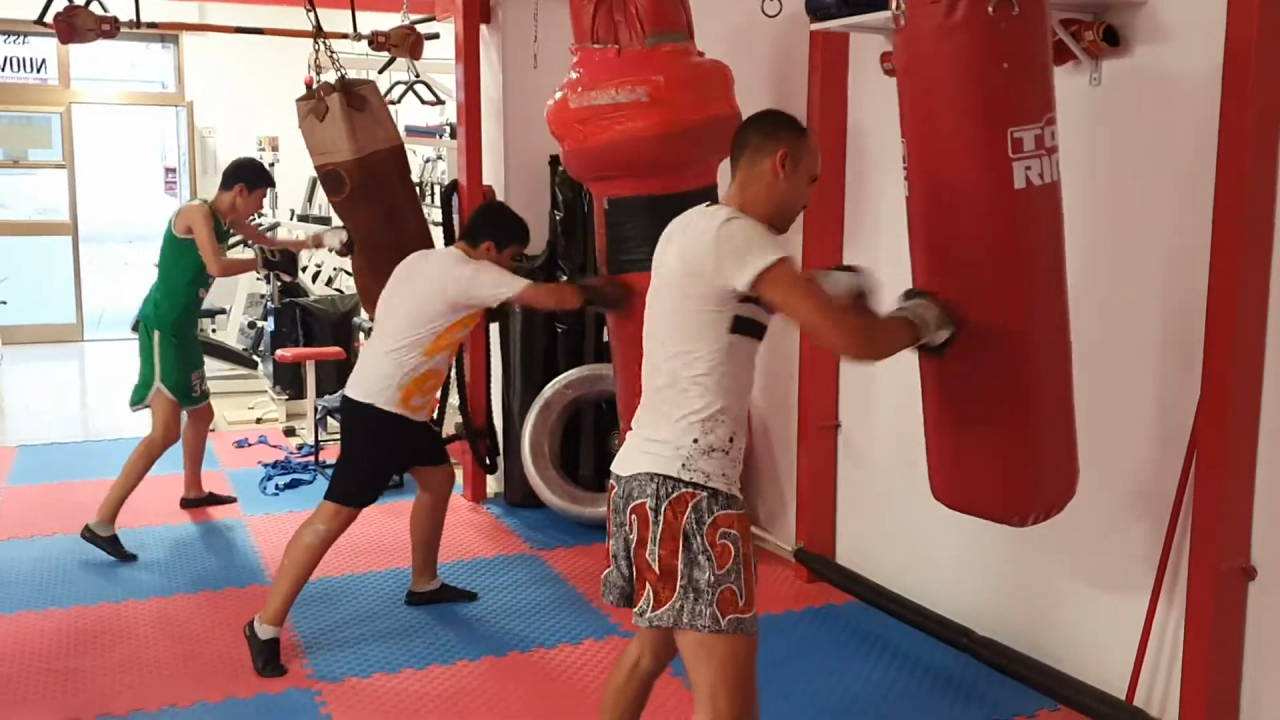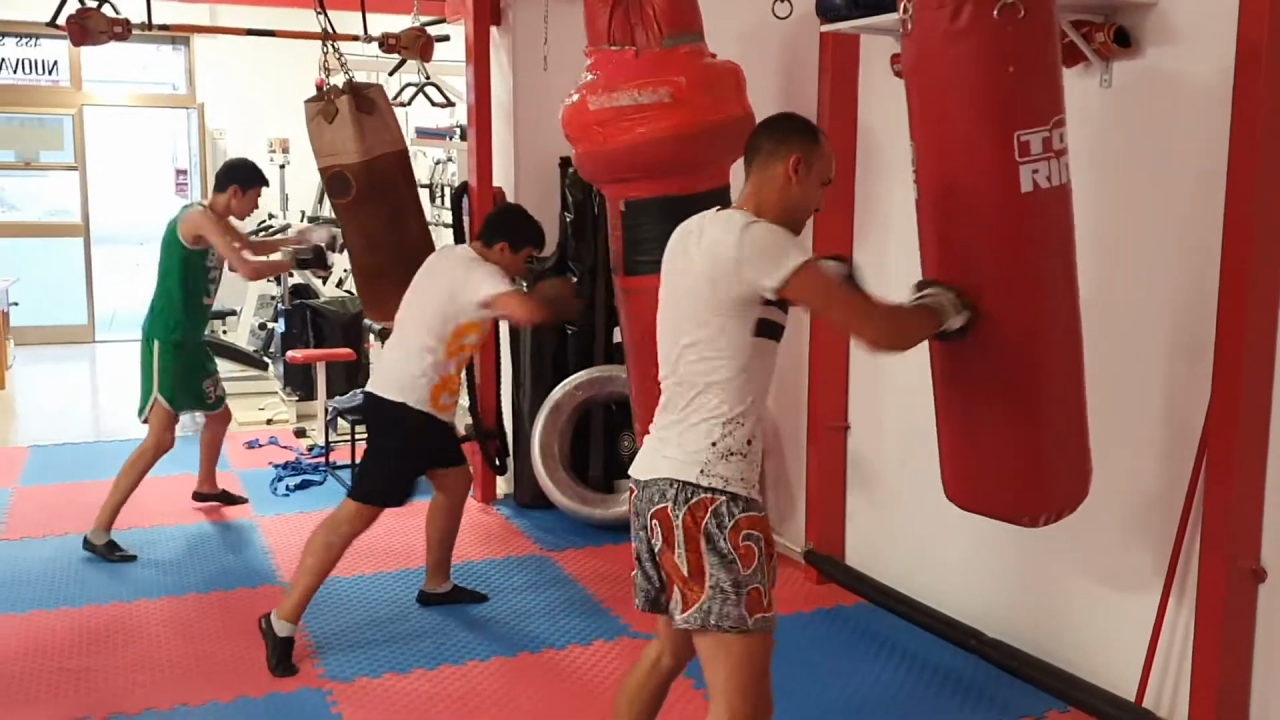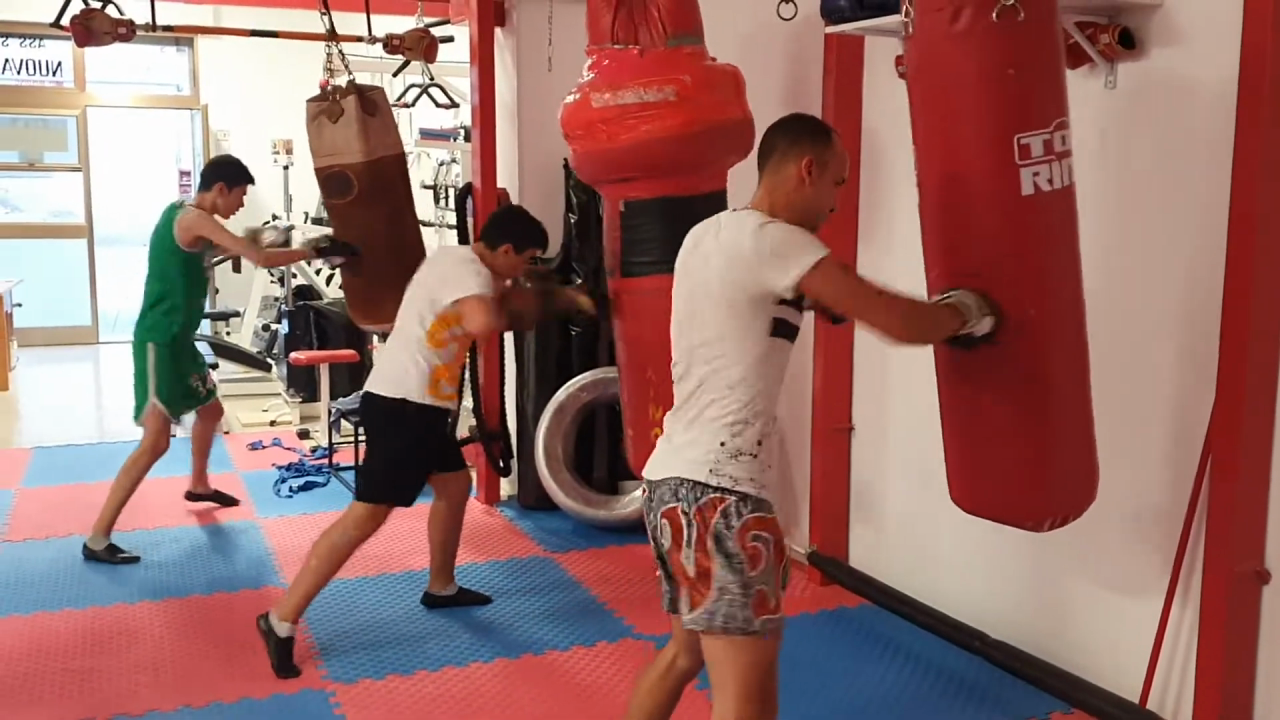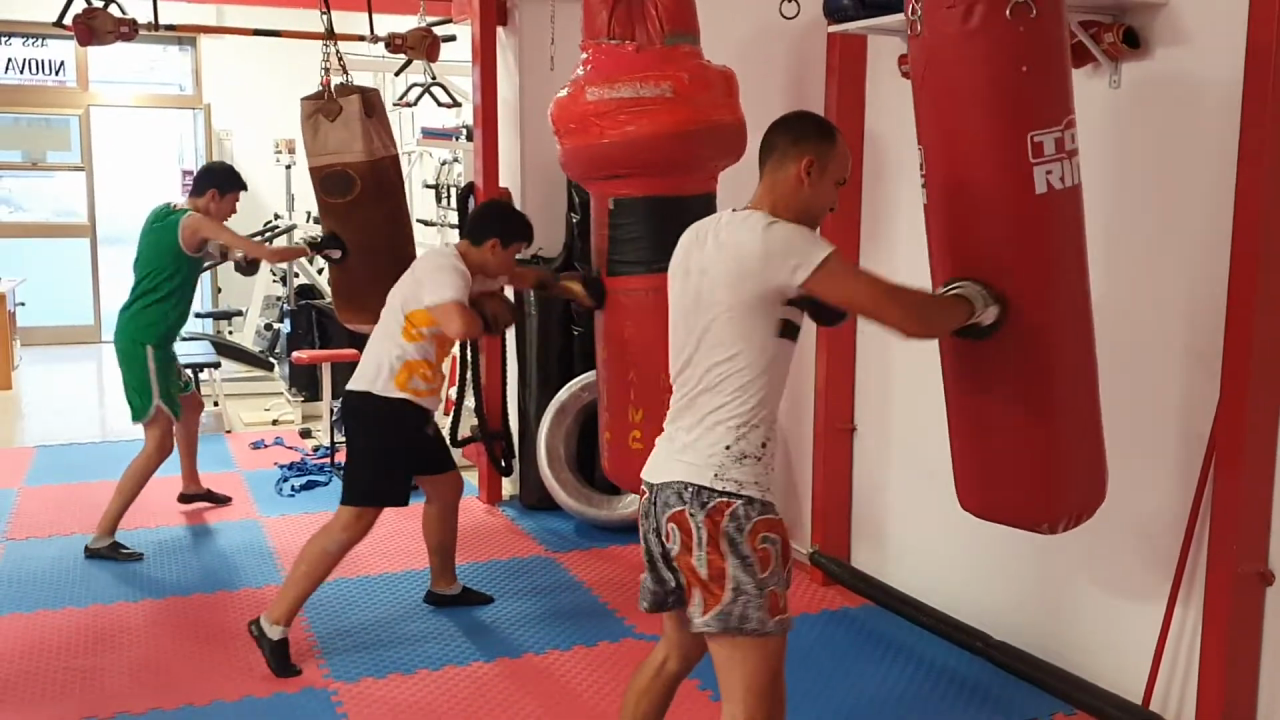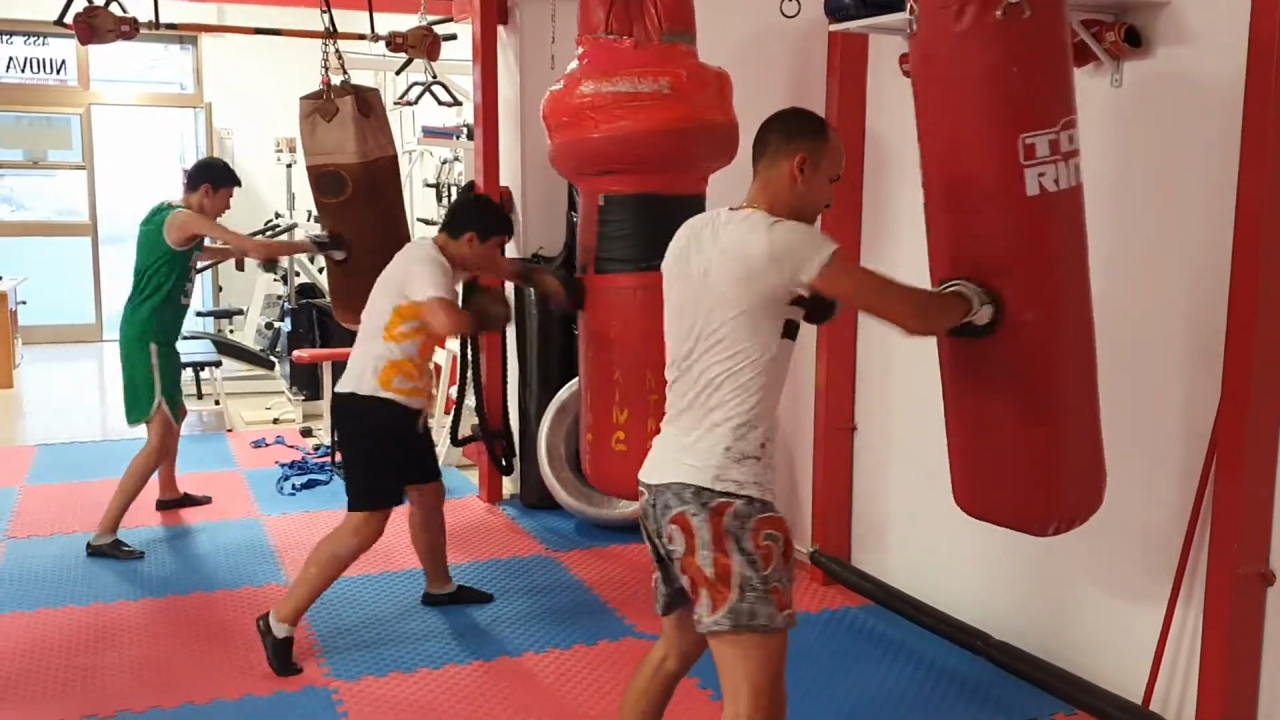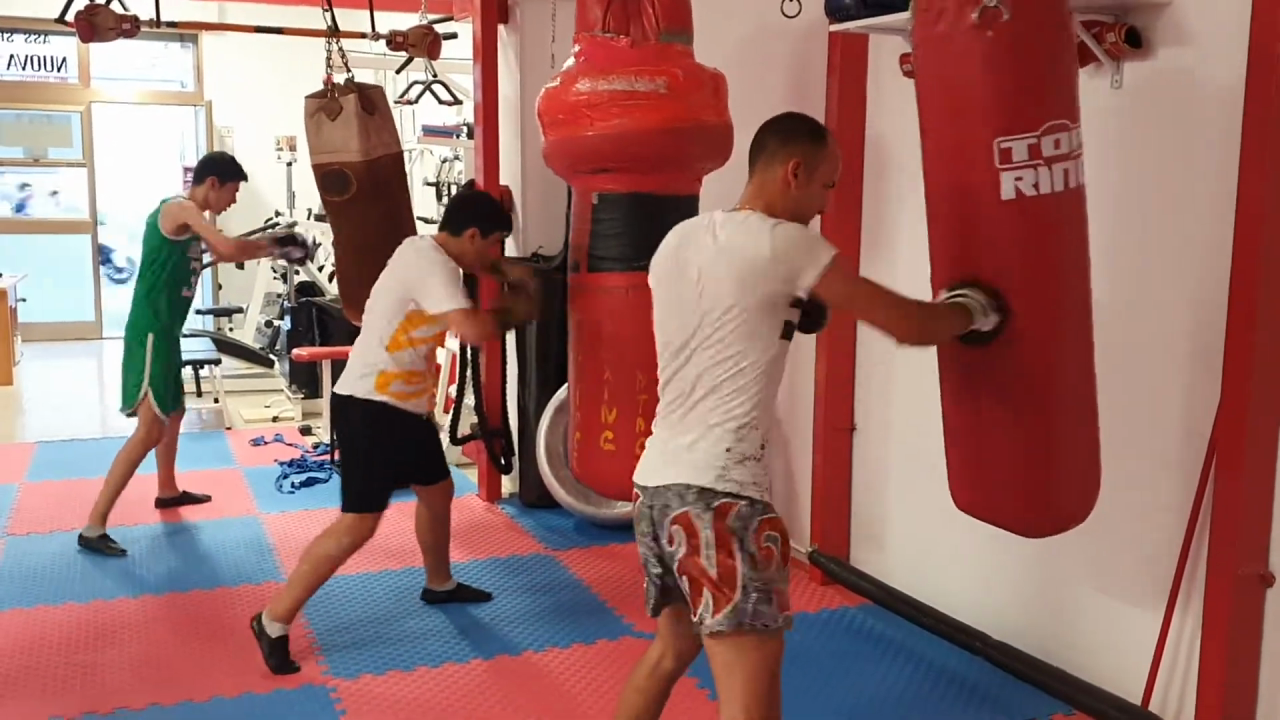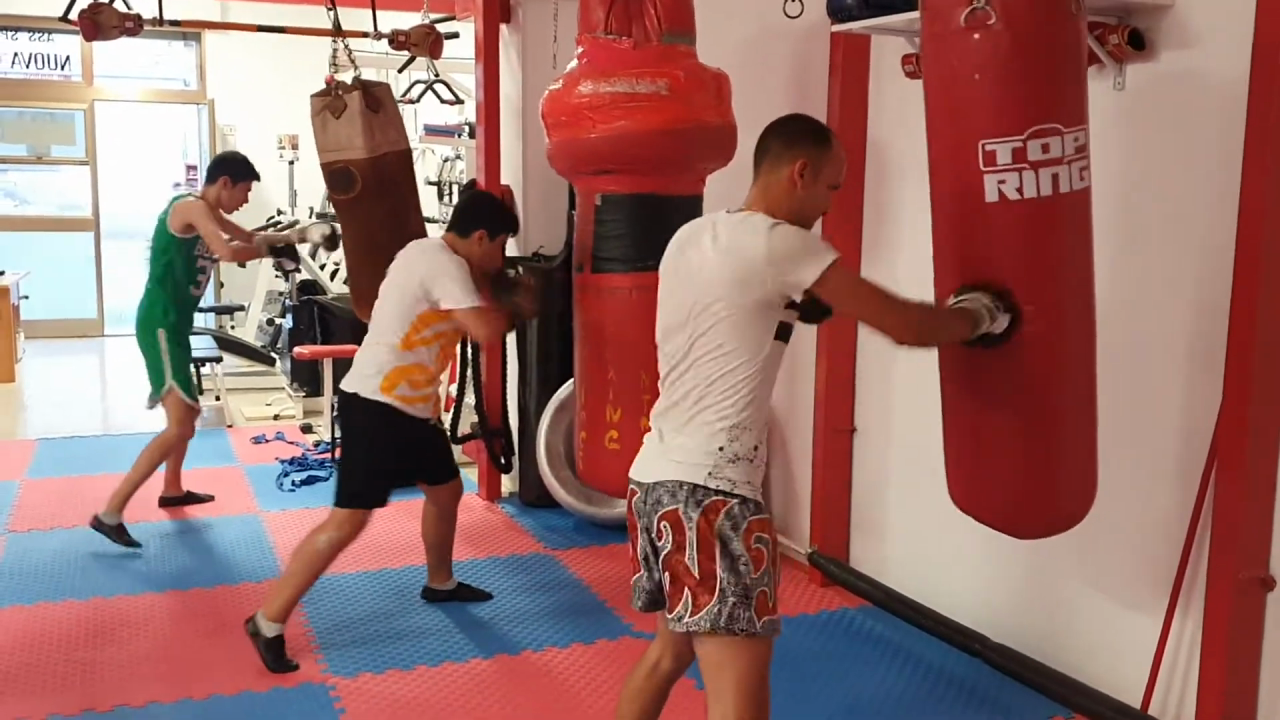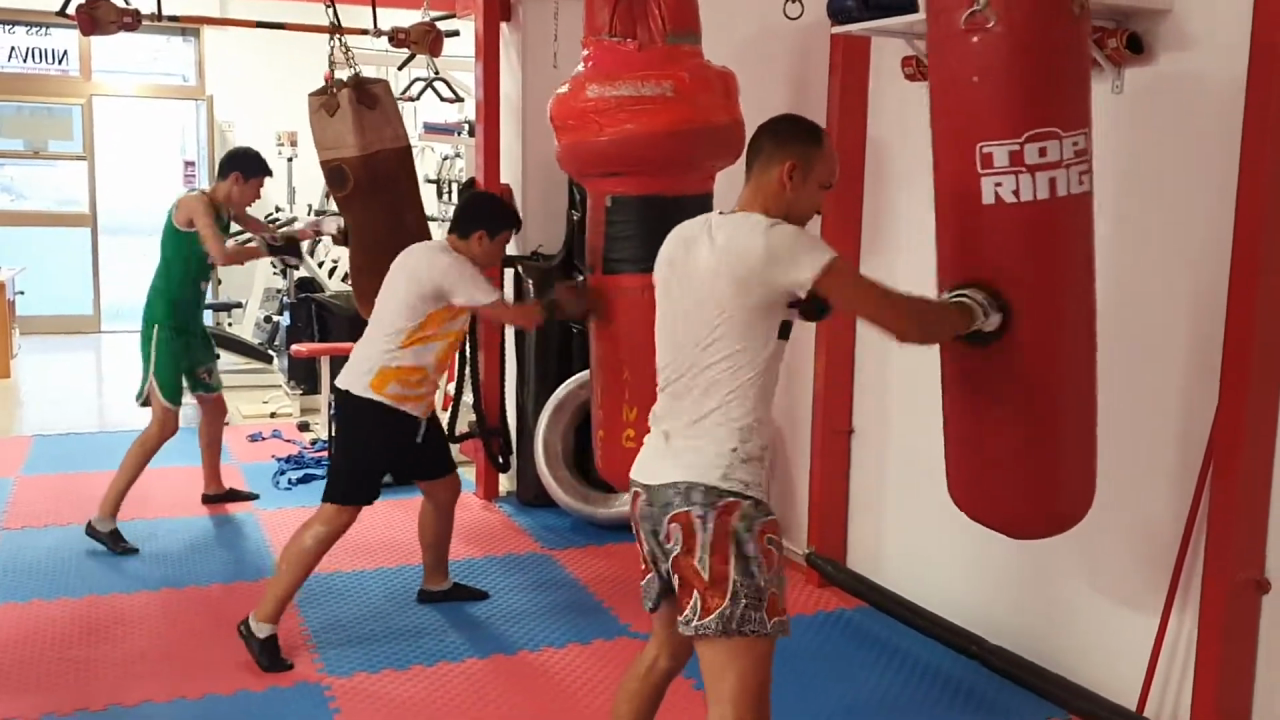
dt=0.3s
person 1, frame 1
left shoulder: (688, 228)
right shoulder: (739, 236)
right elbow: (855, 341)
left wrist: (825, 294)
right wrist: (925, 316)
left hip: (642, 471)
right hip: (687, 484)
left knee: (654, 642)
person 1, frame 2
left shoulder: (691, 232)
right shoulder: (755, 242)
right elbow: (881, 332)
left wrist: (823, 282)
right wrist: (942, 306)
left hip: (660, 475)
right hip: (707, 488)
left knee: (671, 645)
person 1, frame 3
left shoulder: (707, 236)
right shoulder: (769, 242)
right elbow: (896, 320)
right wrist: (969, 312)
left hip: (678, 474)
right hip: (719, 487)
left knee: (688, 649)
person 1, frame 4
left shoulder: (699, 237)
right shoulder: (776, 242)
right elbow: (906, 316)
left wrist: (823, 293)
right wrist: (972, 301)
left hip: (673, 477)
right hip: (722, 492)
left knee: (677, 650)
person 1, frame 5
left shoulder: (692, 236)
right shoulder: (778, 239)
right elbow: (905, 312)
left wrist: (812, 292)
right wrist: (972, 302)
left hip: (672, 475)
right hip: (723, 491)
left knee: (675, 648)
person 1, frame 6
left shoulder: (678, 241)
right shoulder: (780, 243)
right elbow: (906, 323)
left wrist: (800, 302)
right wrist: (970, 310)
left hip: (663, 479)
right hip: (719, 491)
left knee: (672, 648)
person 1, frame 7
left shoulder: (689, 237)
right shoulder: (779, 242)
right elbow: (902, 325)
left wrist: (826, 291)
right wrist: (977, 311)
left hip: (662, 474)
right hip: (711, 488)
left knee: (672, 647)
person 1, frame 8
left shoulder: (683, 237)
right shoulder: (776, 243)
right elbow: (903, 321)
left wrist: (813, 295)
right wrist: (973, 310)
left hip: (660, 477)
right hip: (716, 491)
left knee: (666, 649)
person 2, frame 1
left shoulder: (420, 261)
right shoulder: (474, 274)
right elbow: (547, 297)
right wrist: (601, 293)
left hip: (405, 403)
right hip: (378, 407)
left knee: (437, 480)
right knee: (336, 514)
left ankle: (424, 583)
right ankle: (265, 625)
person 2, frame 2
left shoulder: (452, 258)
right shoulder: (480, 274)
right elbow: (528, 313)
left wrist: (552, 289)
right wrist: (562, 302)
left hip: (420, 405)
right hip: (404, 407)
left knee: (457, 482)
right knee: (358, 512)
left ankle: (437, 584)
right ankle: (282, 622)
person 2, frame 3
left shoulder: (455, 261)
right shoulder: (464, 268)
right elbow: (484, 323)
left hip: (420, 406)
right hip: (405, 406)
left knee: (455, 486)
right knee: (368, 515)
left ankle: (441, 587)
right ankle: (280, 622)
person 2, frame 4
left shoulder: (458, 266)
right shoulder: (446, 268)
left elbow: (517, 279)
right elbow: (456, 326)
left wrist: (559, 283)
right wrist: (491, 317)
left hip: (409, 404)
right hip: (381, 404)
left knee: (446, 489)
right knee: (354, 519)
left ankle: (444, 586)
right ankle: (273, 625)
person 2, frame 5
left shoulder: (437, 253)
right shoulder: (429, 262)
left elbow: (493, 267)
right elbow: (446, 322)
left wrist: (543, 280)
right wrist: (492, 315)
left hip: (398, 402)
right hip: (371, 404)
left knee: (430, 497)
right knee: (366, 524)
left ankle: (440, 586)
right ankle: (279, 622)
person 2, frame 6
left shoulder: (424, 249)
right shoulder: (434, 265)
right elbow: (474, 331)
left wrist: (512, 273)
right wrist: (514, 312)
left hip: (406, 406)
right hip: (369, 406)
left knee: (439, 491)
right knee: (357, 525)
left ankle: (440, 583)
right ankle: (274, 622)
person 2, frame 7
left shoulder: (427, 251)
right shoulder: (443, 264)
right elbow: (486, 330)
left wrist: (499, 279)
right wrist: (516, 307)
left hip: (412, 406)
right hip: (375, 406)
left knee: (446, 491)
right knee: (347, 519)
left ankle: (440, 582)
right ankle: (267, 623)
person 2, frame 8
left shoulder: (433, 256)
right shoulder: (448, 266)
right elbow: (516, 316)
right wrist: (558, 303)
left hip: (410, 405)
right hip: (371, 404)
left knee: (444, 490)
right knee: (336, 516)
left ankle: (436, 583)
right ankle: (261, 623)
person 3, frame 1
left shoulder: (219, 220)
right shoulder: (196, 212)
left elbow: (268, 242)
right elbow: (217, 265)
left wrist: (316, 240)
right wrist: (264, 262)
left hip: (181, 332)
right hip: (161, 330)
left knee: (201, 413)
right knee: (165, 430)
left ankle: (193, 491)
right ankle: (101, 524)
person 3, frame 2
left shoulder: (217, 222)
right shoulder: (200, 219)
left elbow: (253, 248)
right elbow: (248, 270)
left wrist: (296, 240)
left hip: (190, 338)
right hip: (167, 339)
left knee: (219, 414)
right knee: (159, 439)
left ankle: (207, 486)
right ankle: (98, 532)
person 3, frame 3
left shoulder: (199, 217)
right shoulder: (193, 218)
left elbow: (242, 244)
right elbow: (261, 262)
left wrist: (256, 239)
right wrist: (322, 251)
left hip: (180, 337)
right hip: (158, 340)
left knee: (210, 409)
right knee: (156, 441)
left ankle: (200, 486)
right ankle: (98, 539)
person 3, frame 4
left shoulder: (166, 213)
right shoulder: (197, 224)
right elbow: (263, 254)
left wrist: (222, 250)
right wrist: (311, 248)
left hip: (151, 337)
right hip: (144, 340)
left knee: (191, 405)
right knee: (160, 441)
left ankle: (192, 486)
right ankle: (101, 538)
person 3, frame 5
left shoulder: (168, 213)
right shoulder: (187, 219)
left elbow: (194, 254)
right elbow: (254, 250)
left wrist: (229, 249)
right wrist: (310, 244)
left hip: (155, 335)
right hip: (148, 339)
left knee: (172, 418)
right knee: (160, 437)
left ankle: (169, 492)
right ankle: (104, 536)
person 3, frame 6
left shoulder: (192, 214)
right shoulder: (182, 209)
left elbow: (223, 247)
right elbow: (228, 249)
left wrist: (275, 242)
right wrist: (275, 245)
left hip: (165, 329)
right hip: (150, 330)
left knee: (173, 413)
right knee: (150, 429)
left ankle: (168, 490)
right ankle: (93, 526)
person 3, frame 7
left shoulder: (199, 211)
right shoulder: (190, 208)
left elbow: (245, 240)
right elbow: (229, 251)
left wrist: (286, 236)
right wrist: (282, 244)
left hip: (176, 326)
right hip: (162, 326)
left knee: (186, 413)
right knee: (180, 424)
left ankle: (172, 490)
right ankle: (110, 513)
person 3, frame 8
left shoulder: (224, 207)
right shoulder: (195, 203)
left elbow: (265, 232)
right elbow: (221, 255)
left wrist: (306, 231)
right wrist: (270, 248)
left hip: (191, 323)
right hip: (166, 325)
left knee: (214, 406)
right knee: (165, 424)
left ankle: (214, 486)
right ankle: (103, 519)
